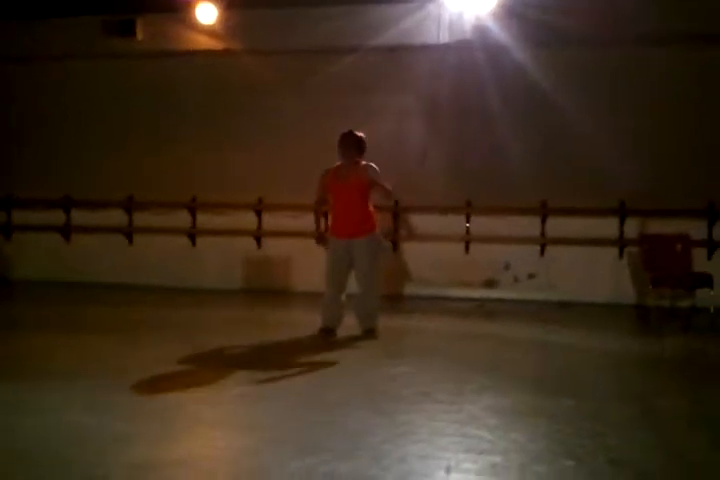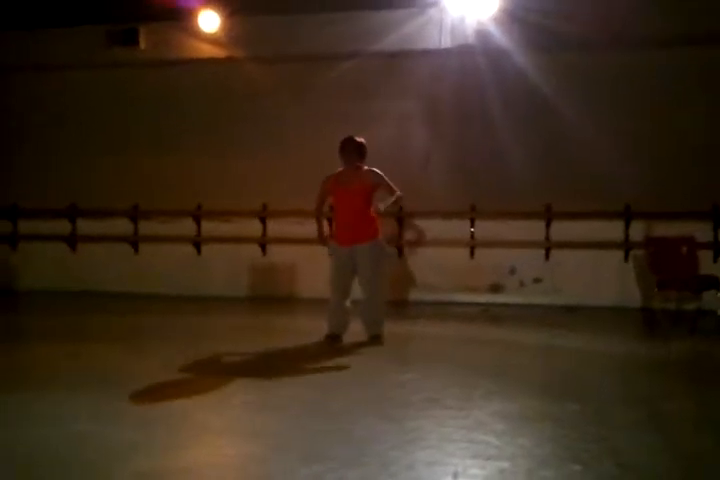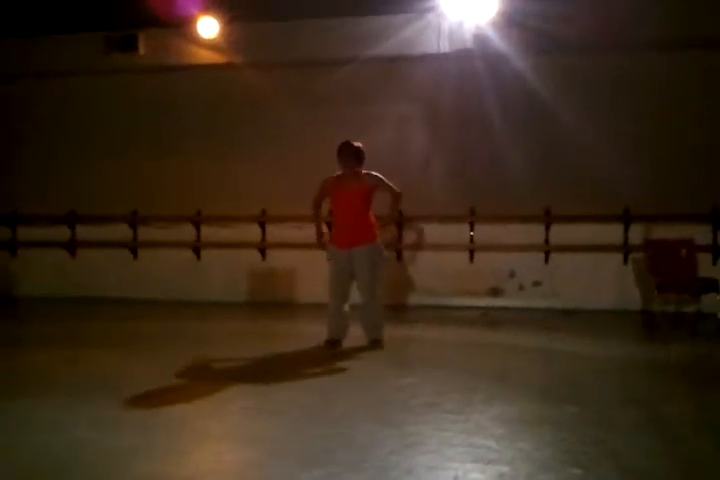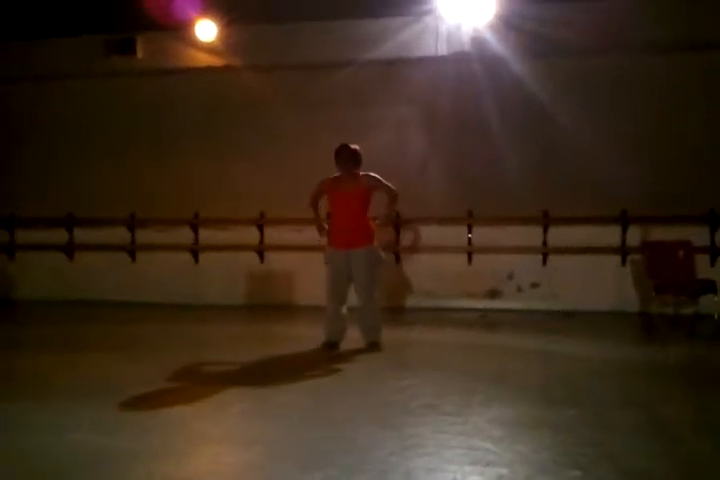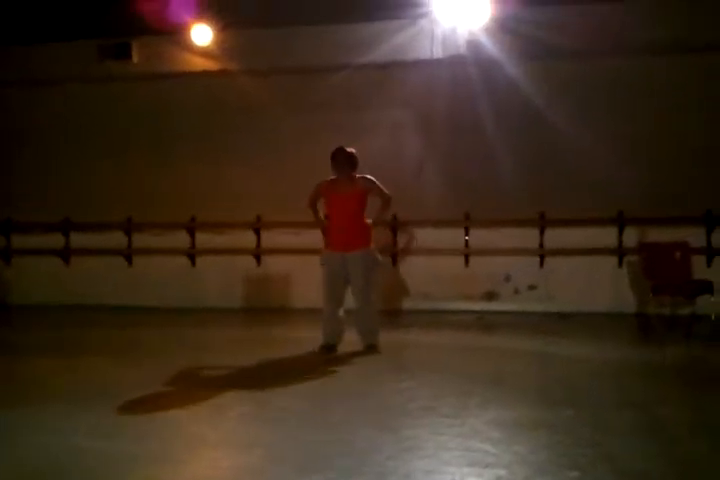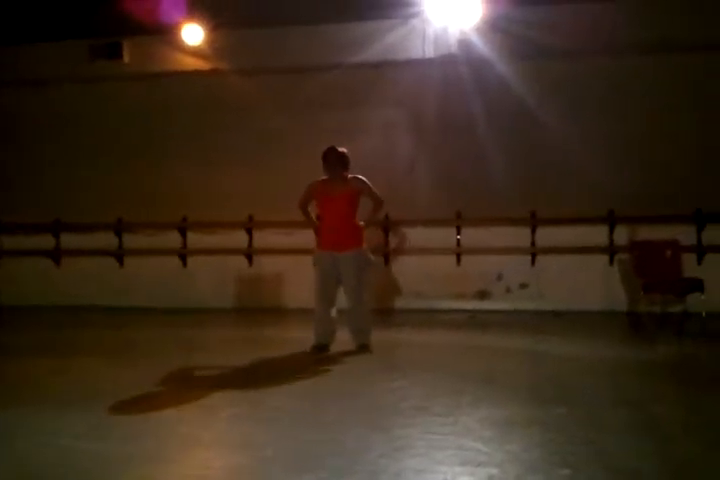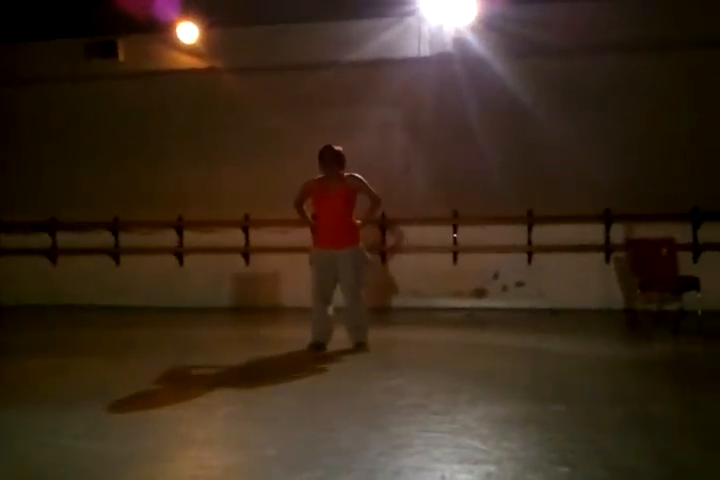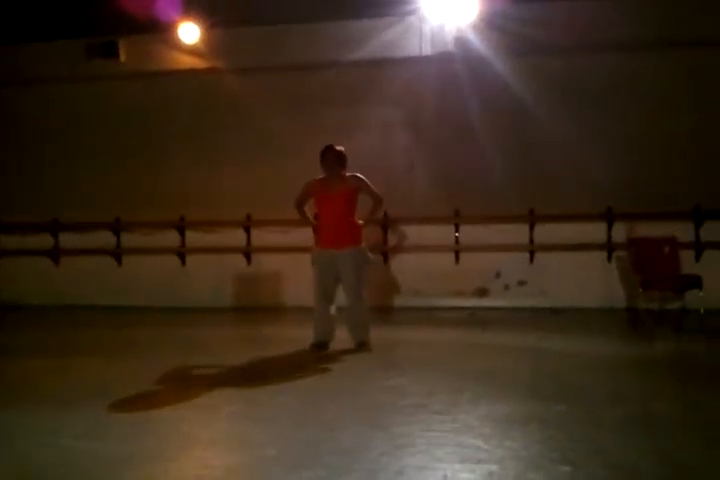
dt=0.1s
person 1, frame 1
left shoulder: (368, 170)
right shoulder: (329, 175)
left elbow: (388, 194)
right elbow: (320, 203)
left wrist: (376, 183)
right wrist: (318, 228)
left hip: (365, 235)
right hip: (337, 236)
left knee: (368, 283)
right knee: (334, 283)
left ankle: (368, 325)
right ankle: (329, 324)
person 1, frame 2
left shoulder: (371, 176)
right shoulder: (331, 180)
left elbow: (396, 194)
right elbow: (319, 205)
left wrist: (383, 206)
right wrist: (321, 230)
left hip: (368, 241)
right hip: (340, 243)
left knee: (372, 289)
right knee: (338, 289)
left ankle: (375, 331)
right ankle: (335, 330)
person 1, frame 3
left shoulder: (370, 179)
right shoulder: (330, 183)
left elbow: (396, 194)
right elbow: (316, 203)
left wrist: (389, 218)
right wrist: (318, 228)
left hip: (366, 244)
right hip: (338, 246)
left knee: (370, 292)
right knee: (337, 293)
left ankle: (374, 335)
right ankle: (335, 335)
person 1, frame 4
left shoulder: (367, 181)
right shoulder: (328, 184)
left elbow: (393, 193)
right elbow: (313, 200)
left wrist: (385, 219)
right wrist: (319, 222)
left hip: (364, 246)
right hip: (336, 248)
left knee: (368, 294)
right knee: (334, 296)
left ankle: (372, 338)
right ankle: (333, 337)
person 1, frame 5
left shoulder: (364, 183)
right shoulder: (324, 186)
left elbow: (386, 199)
right elbow: (312, 203)
left wrist: (373, 221)
right wrist: (322, 223)
left hip: (360, 249)
right hip: (333, 250)
left knee: (364, 297)
right knee: (331, 298)
left ankle: (370, 341)
right ankle: (330, 340)
person 1, frame 6
left shoulder: (356, 183)
right shoulder: (316, 187)
left elbow: (378, 202)
right elbow: (303, 205)
left wrist: (365, 223)
right wrist: (314, 224)
left hip: (352, 250)
right hip: (325, 251)
left knee: (356, 297)
right knee: (323, 298)
left ankle: (362, 340)
right ankle: (323, 340)
person 1, frame 7
left shoulder: (352, 181)
right shoulder: (312, 185)
left elbow: (375, 200)
right elbow: (298, 203)
left wrist: (361, 221)
right wrist: (310, 222)
left hip: (349, 248)
right hip: (321, 249)
left knee: (353, 295)
right knee: (320, 296)
left ankle: (359, 338)
right ankle: (320, 338)
person 1, frame 8
left shoulder: (354, 181)
right shoulder: (314, 185)
left elbow: (378, 199)
right elbow: (298, 204)
left wrist: (364, 221)
right wrist: (311, 223)
left hip: (351, 248)
right hip: (323, 249)
left knee: (355, 295)
right knee: (322, 296)
left ankle: (361, 338)
right ankle: (322, 338)
